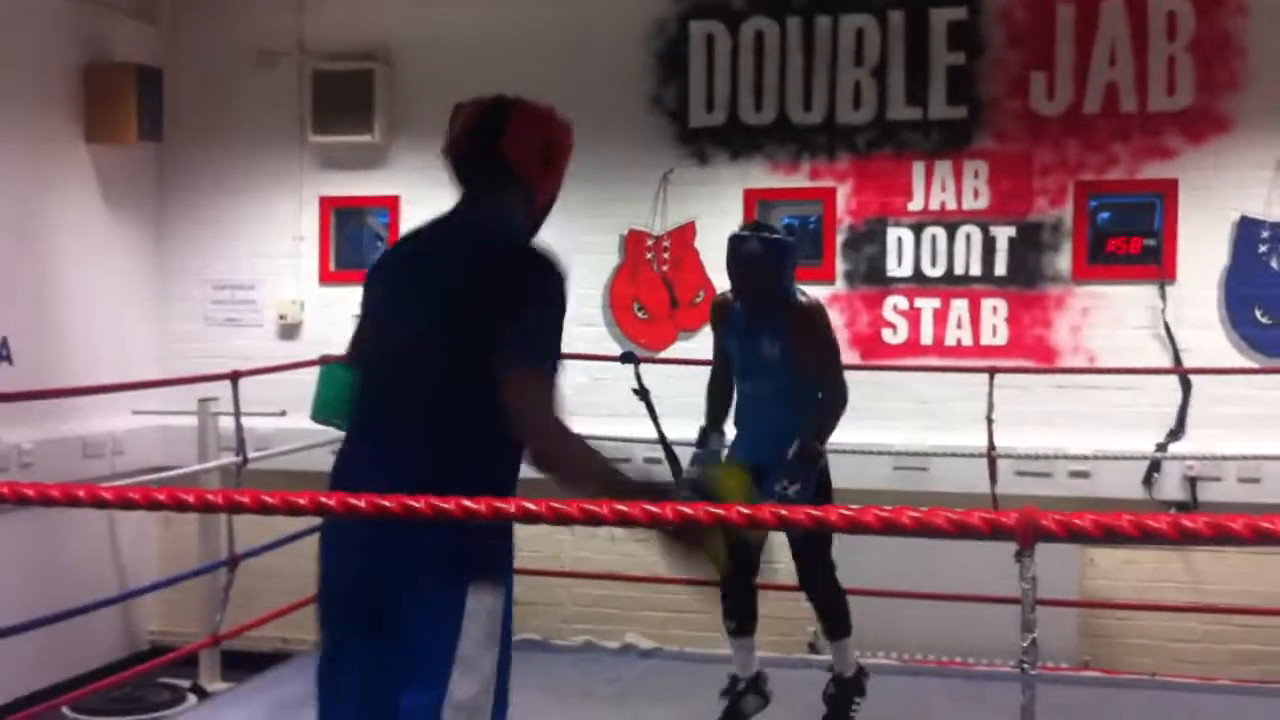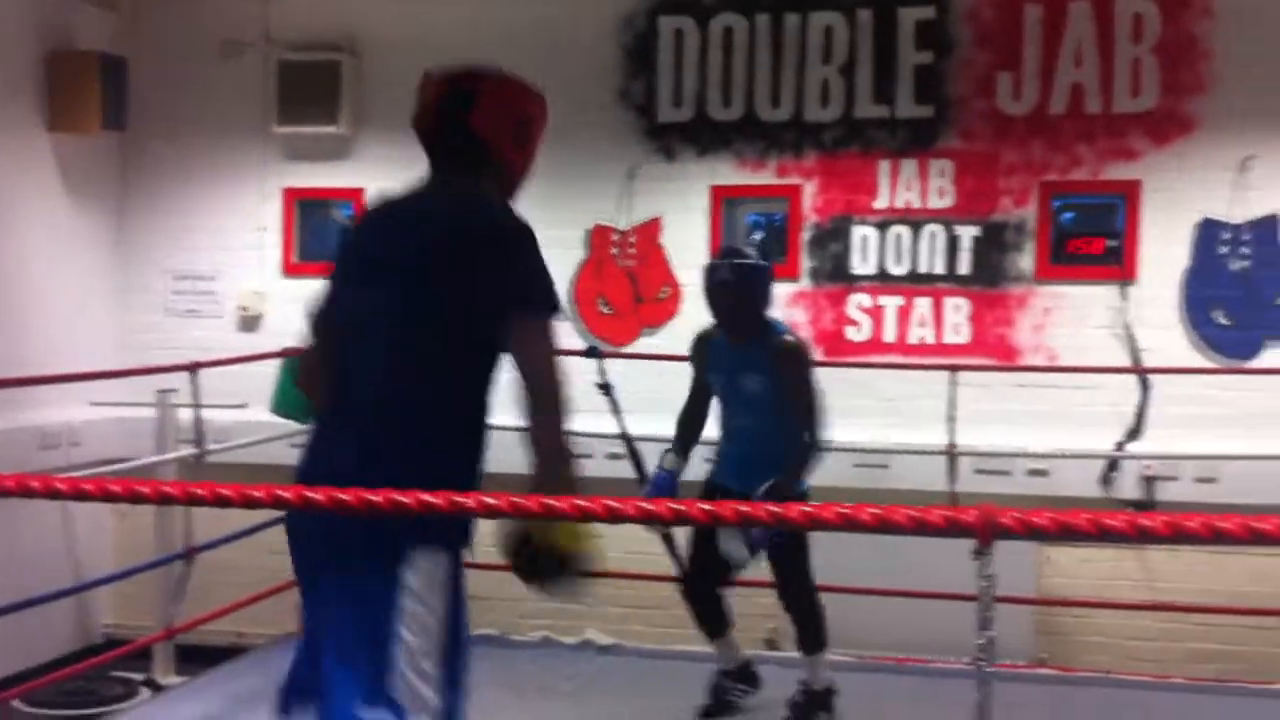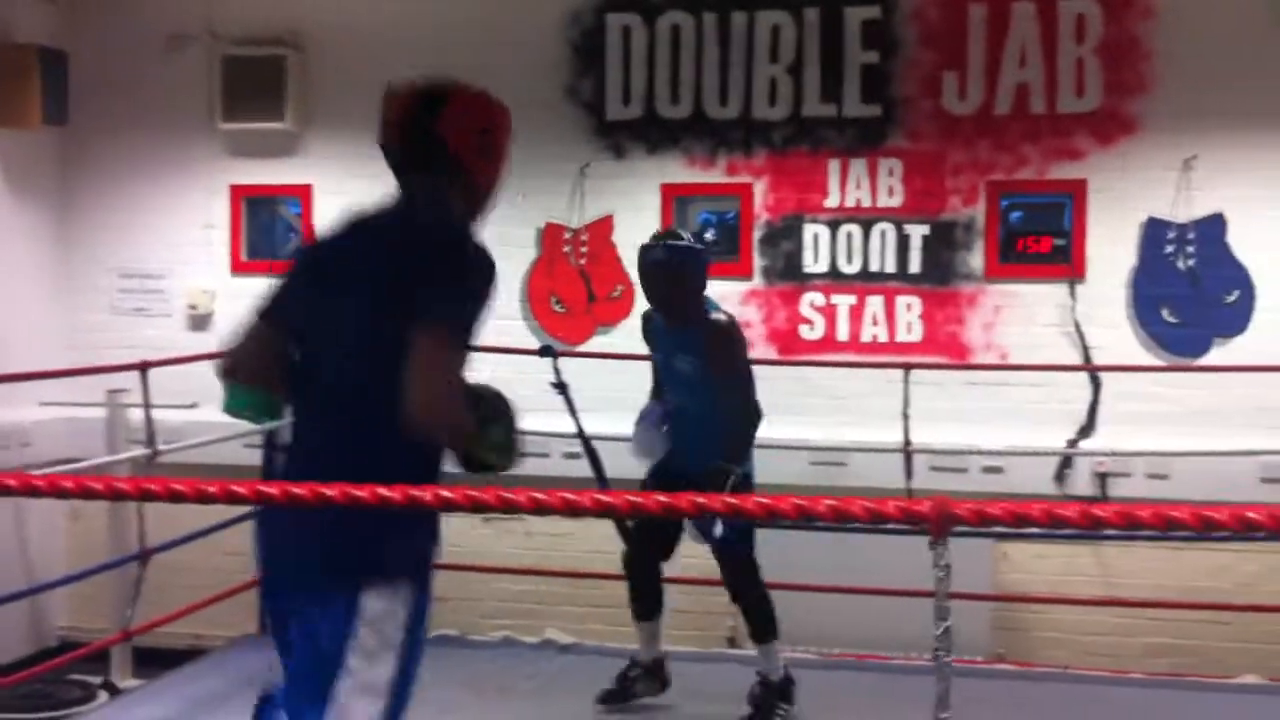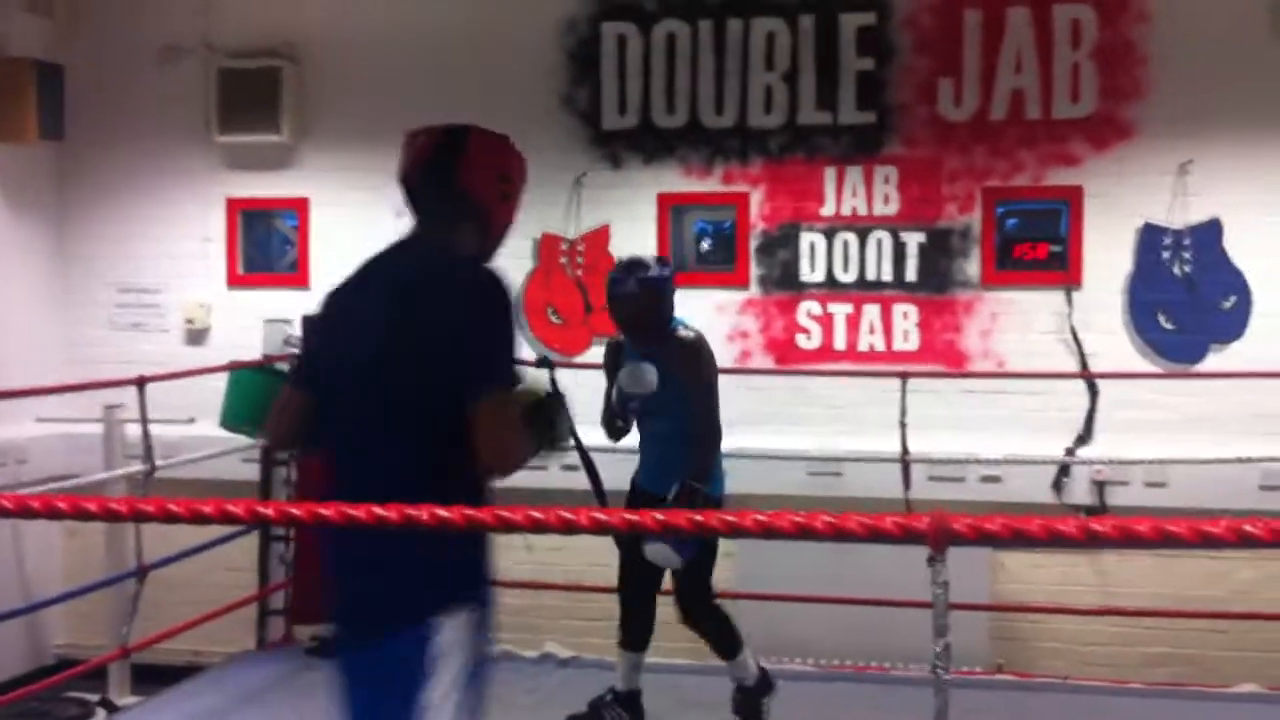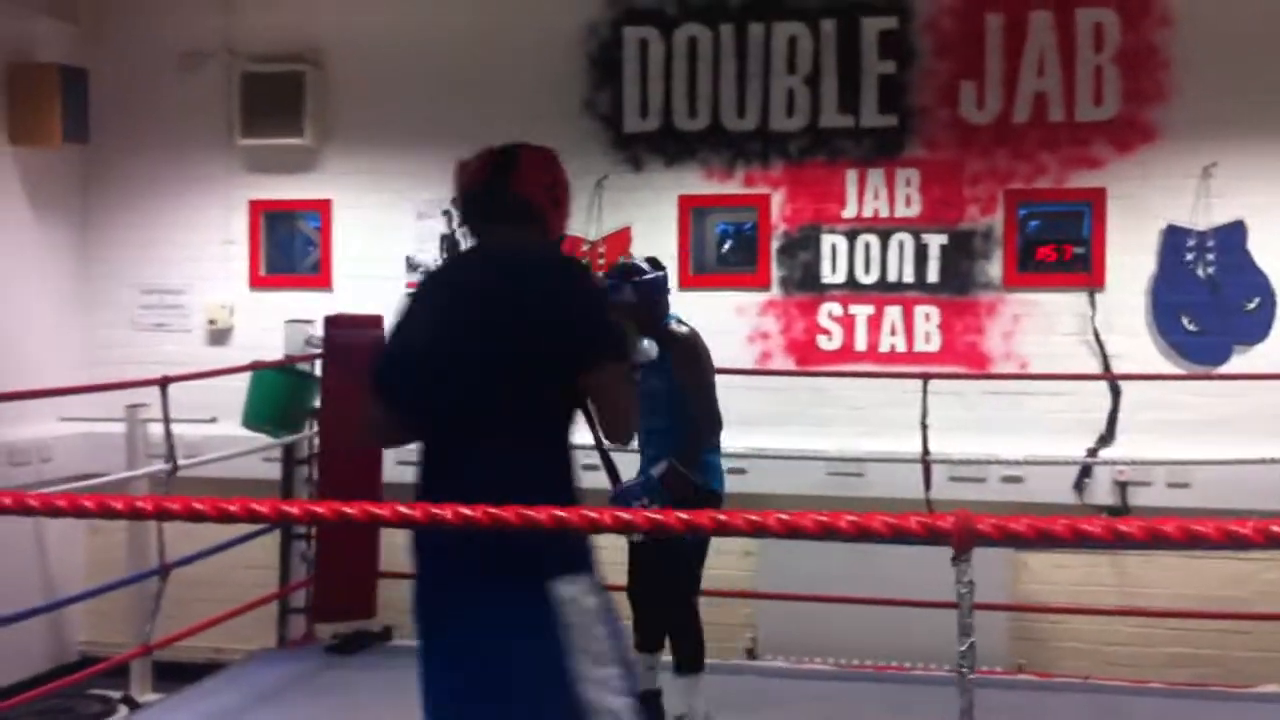
dt=0.2s
person 1, frame 1
left shoulder: (397, 262)
right shoulder: (526, 274)
right elbow: (532, 425)
right wrist: (636, 495)
left hip: (358, 536)
right hip: (447, 550)
person 1, frame 2
left shoulder: (375, 230)
right shoulder: (499, 239)
left elbow: (325, 367)
right elbow: (542, 383)
right wrist: (557, 492)
left hip: (328, 495)
right hip: (411, 513)
person 1, frame 3
left shoulder: (338, 248)
right shoulder: (452, 257)
left elbow: (243, 366)
right elbow: (426, 403)
right wrist: (474, 428)
left hip: (298, 527)
right hip: (374, 542)
person 1, frame 4
left shoulder: (354, 292)
right shoulder: (474, 293)
left elbow: (286, 428)
right elbow: (497, 452)
right wrist: (538, 426)
left hip: (357, 555)
right hip: (436, 564)
person 1, frame 5
left shoulder: (431, 296)
right shoulder: (562, 282)
left elbow: (382, 428)
right elbow: (619, 422)
left hip: (447, 544)
right hip: (537, 546)
person 2, frame 1
left shoulder: (805, 315)
right shoulder: (726, 310)
left elbow: (835, 395)
left wrist: (803, 456)
right wrist: (709, 446)
left hip: (799, 468)
right hip: (748, 460)
left knee: (815, 574)
right knee: (735, 572)
left ankle: (847, 676)
person 2, frame 2
left shoulder: (785, 349)
right shoulder: (707, 344)
left elbow: (808, 433)
right elbow: (698, 405)
left wrist: (778, 493)
right wrist: (674, 460)
left hip: (777, 486)
right hip: (728, 481)
left knee: (794, 589)
right knee: (699, 582)
right ankle: (737, 670)
person 2, frame 3
left shoulder: (718, 329)
right shoulder: (653, 323)
left elbow: (747, 410)
left wrist: (726, 478)
right wrist: (654, 410)
left hip: (723, 470)
right hip: (678, 461)
left knee: (740, 575)
right knee: (640, 559)
right ankle: (648, 664)
person 2, frame 4
left shoulder: (686, 347)
right shoulder: (620, 352)
left elbow: (708, 432)
right elbow: (614, 430)
left wrist: (685, 499)
right wrist: (623, 398)
left hip: (695, 489)
right hip: (650, 483)
left knee: (693, 599)
right knee: (634, 590)
left ankle: (750, 680)
person 2, frame 5
left shoulder: (681, 343)
left elbow: (708, 423)
left wrist: (671, 475)
left hip: (690, 485)
right hip: (655, 483)
left knee: (675, 595)
right knee: (645, 593)
